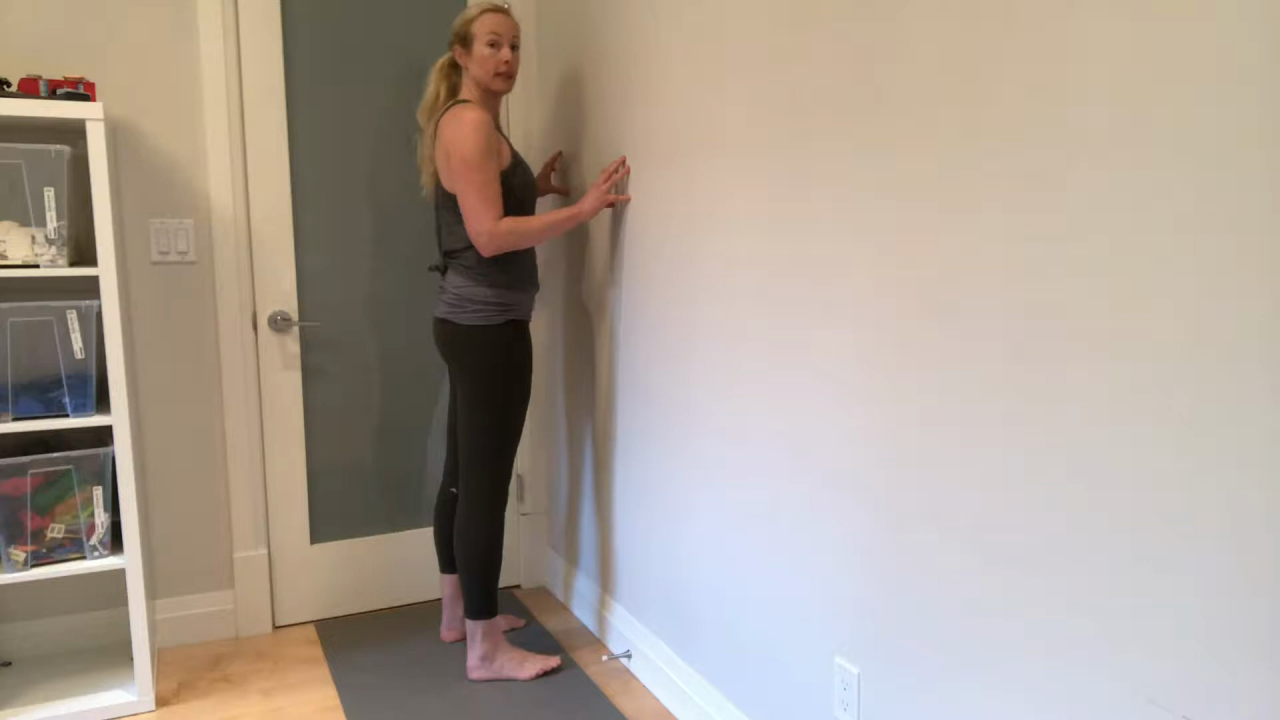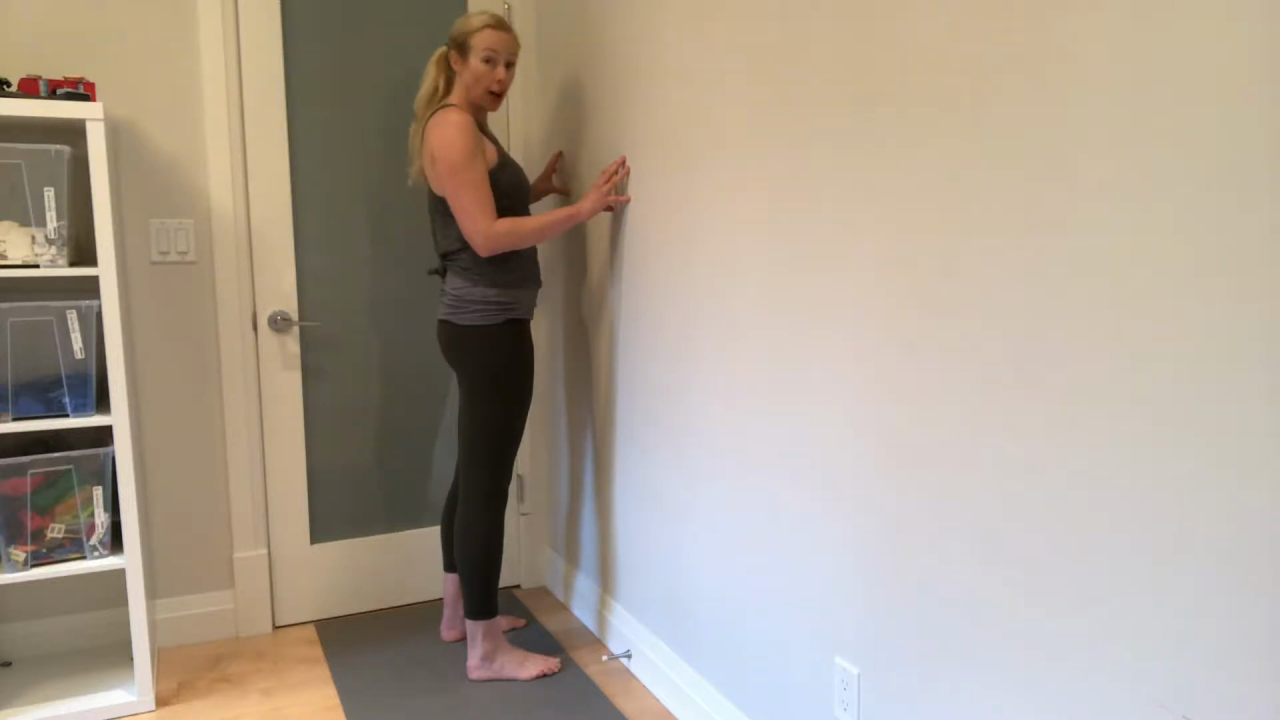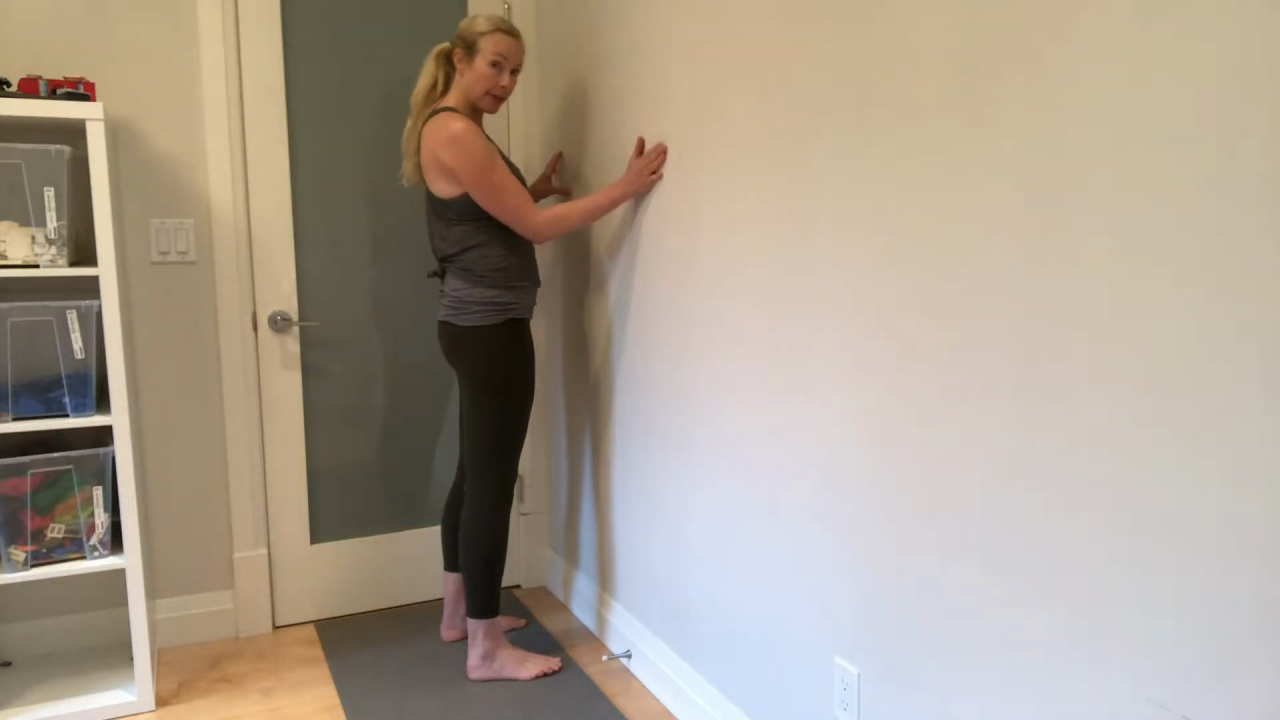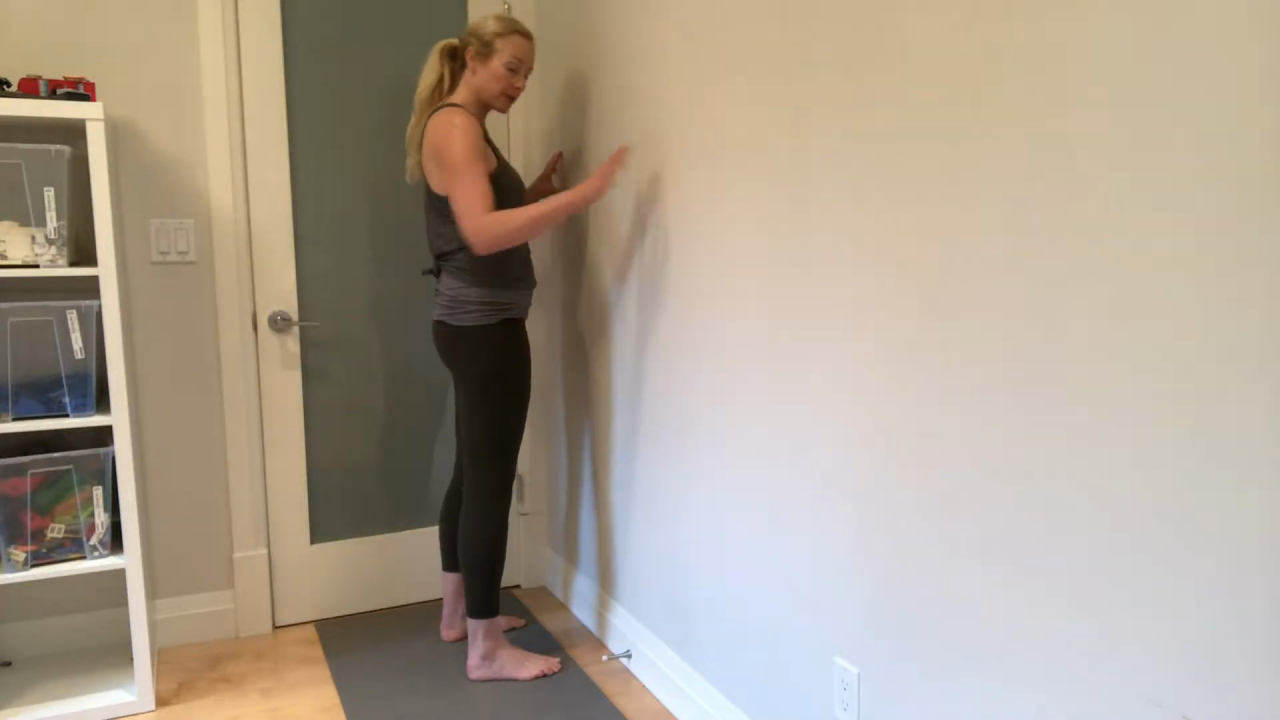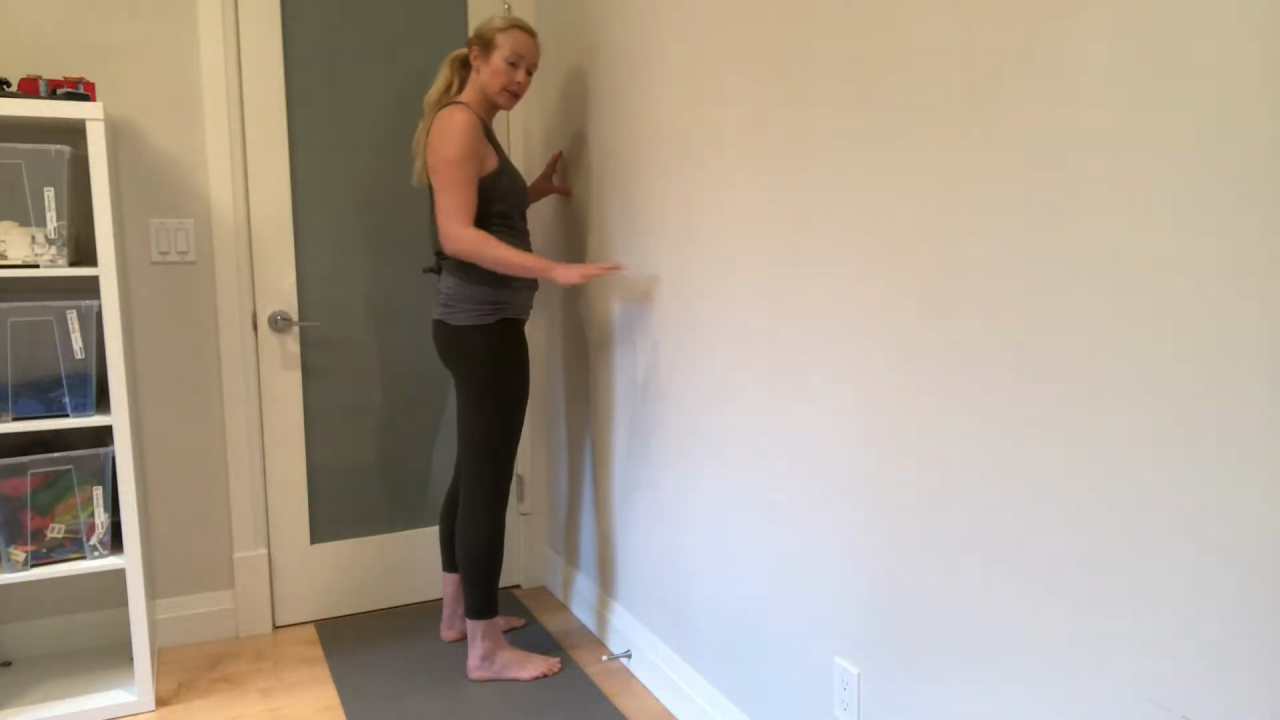
dt=1s
person 1, frame 1
left shoulder: (468, 122)
right shoulder: (470, 122)
right elbow: (488, 236)
left wrist: (530, 188)
right wrist: (582, 208)
left hip: (470, 319)
right hip: (485, 324)
left knee: (464, 474)
right knee: (486, 483)
left ankle: (458, 614)
right ankle: (485, 649)
person 1, frame 2
left shoulder: (469, 128)
right shoulder: (452, 127)
right elbow: (485, 237)
left wrist: (531, 192)
right wrist: (581, 208)
left hip: (483, 321)
right hip: (486, 324)
left knee: (474, 474)
right knee: (487, 481)
left ankle: (459, 612)
right ankle: (485, 649)
person 1, frame 3
left shoulder: (451, 129)
right shoulder: (456, 134)
right elbow: (533, 227)
left wrist: (533, 190)
right wrist: (625, 188)
left hip: (475, 323)
right hip: (489, 327)
left knee: (475, 473)
right knee: (492, 482)
left ankle: (459, 611)
right ankle: (486, 648)
person 1, frame 4
left shoulder: (457, 125)
right shoulder: (455, 125)
right elbow: (482, 235)
left wrist: (535, 192)
right wrist: (574, 199)
left hip: (474, 323)
right hip: (482, 326)
left knee: (473, 472)
right knee: (491, 482)
left ankle: (458, 611)
right ankle: (487, 649)
person 1, frame 5
left shoulder: (474, 129)
right shoulder: (456, 122)
right elbow: (458, 235)
left wrist: (532, 192)
right wrist: (552, 271)
left hip: (479, 324)
right hip: (482, 326)
left knee: (474, 473)
right knee: (488, 480)
left ankle: (458, 613)
right ankle: (486, 649)
